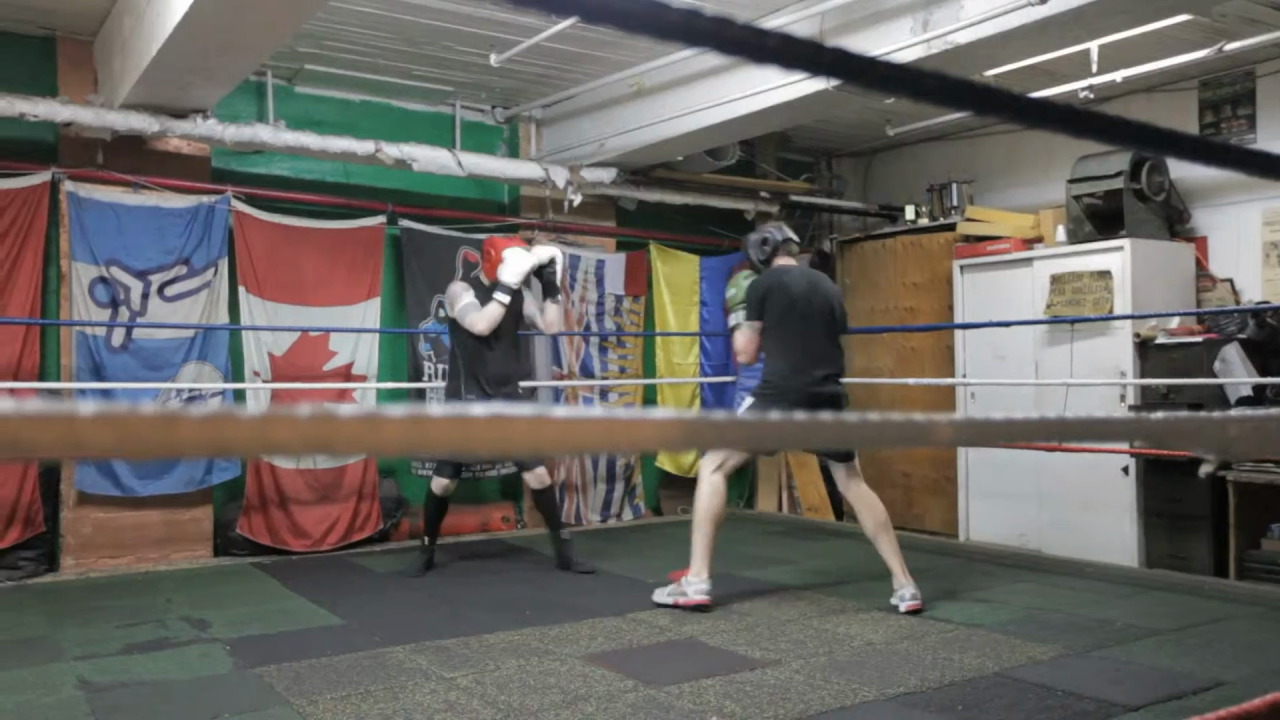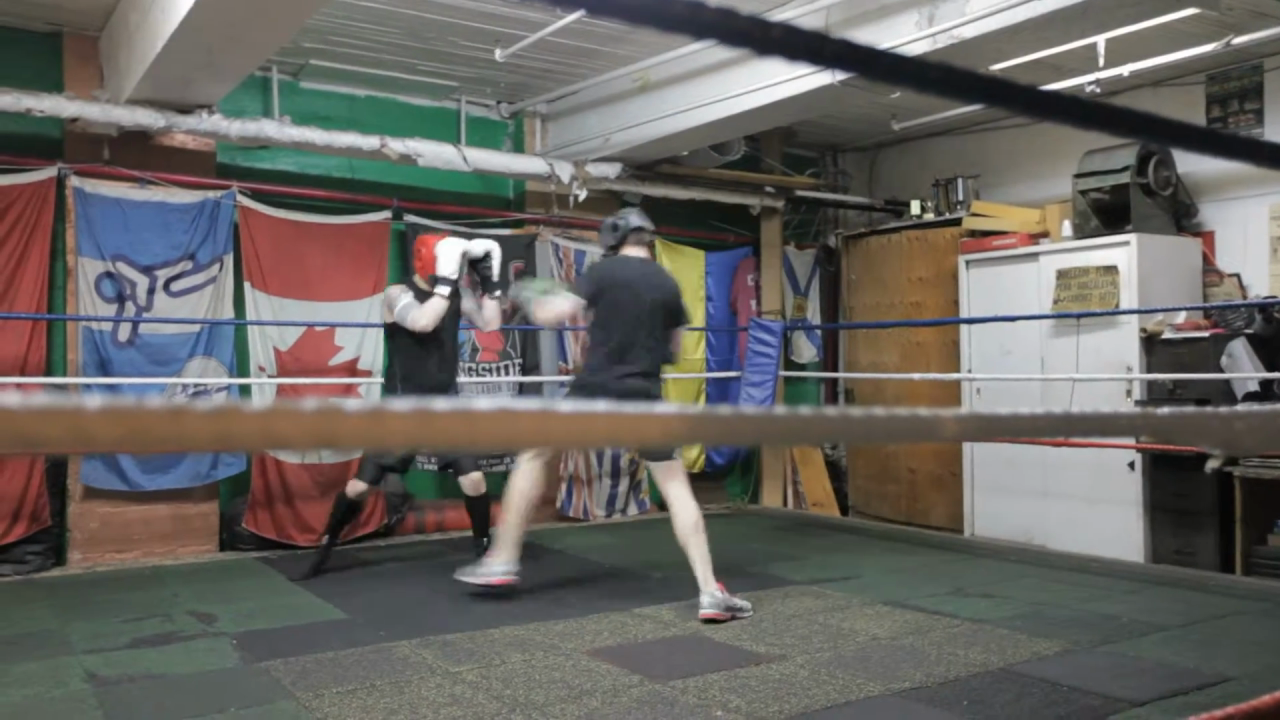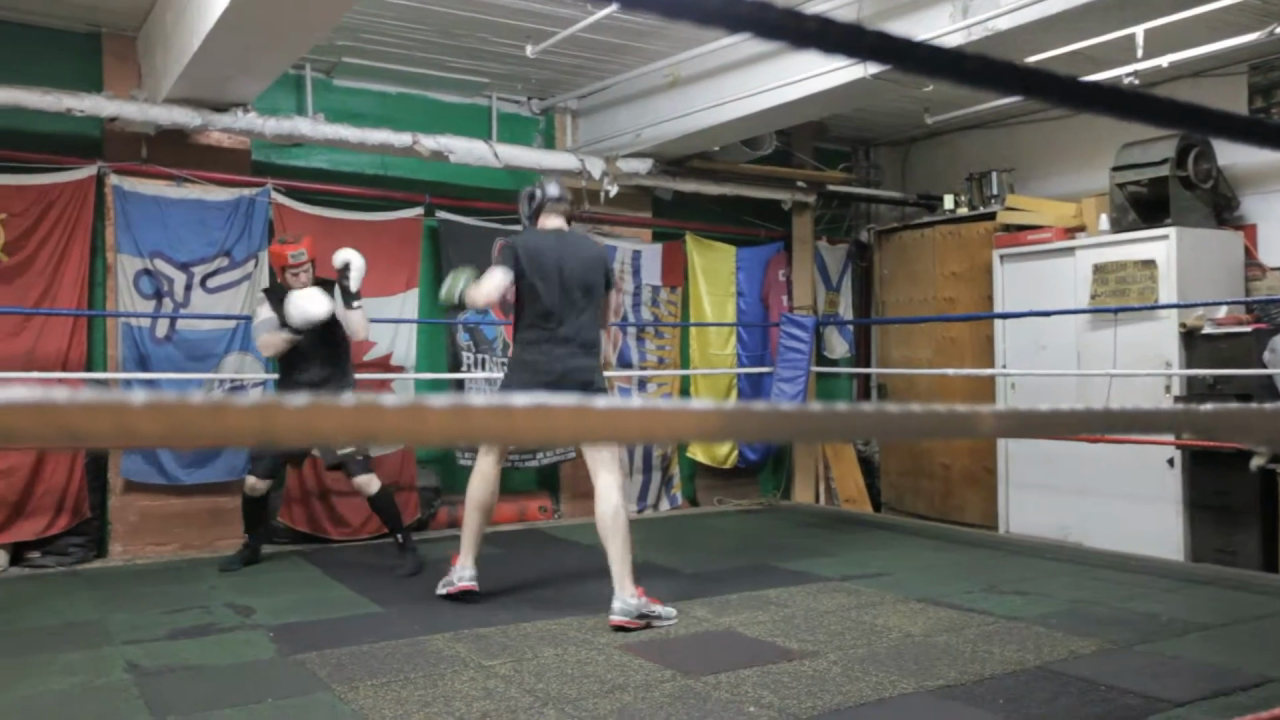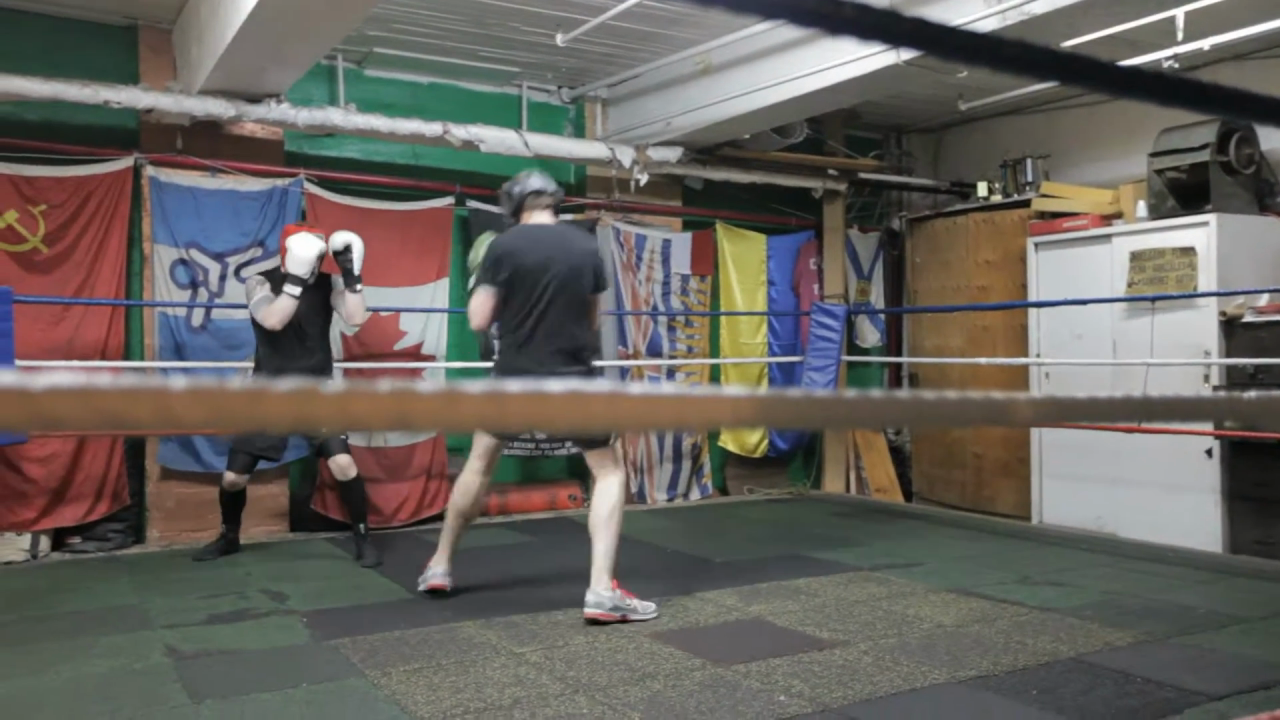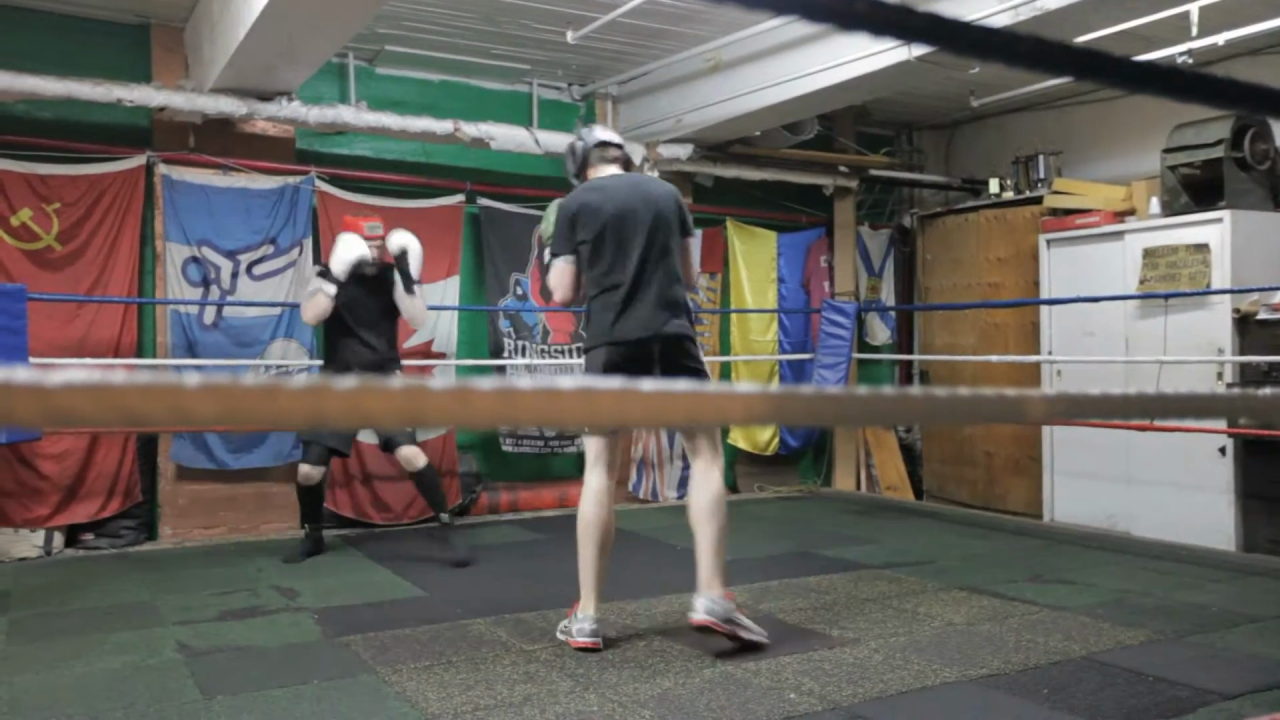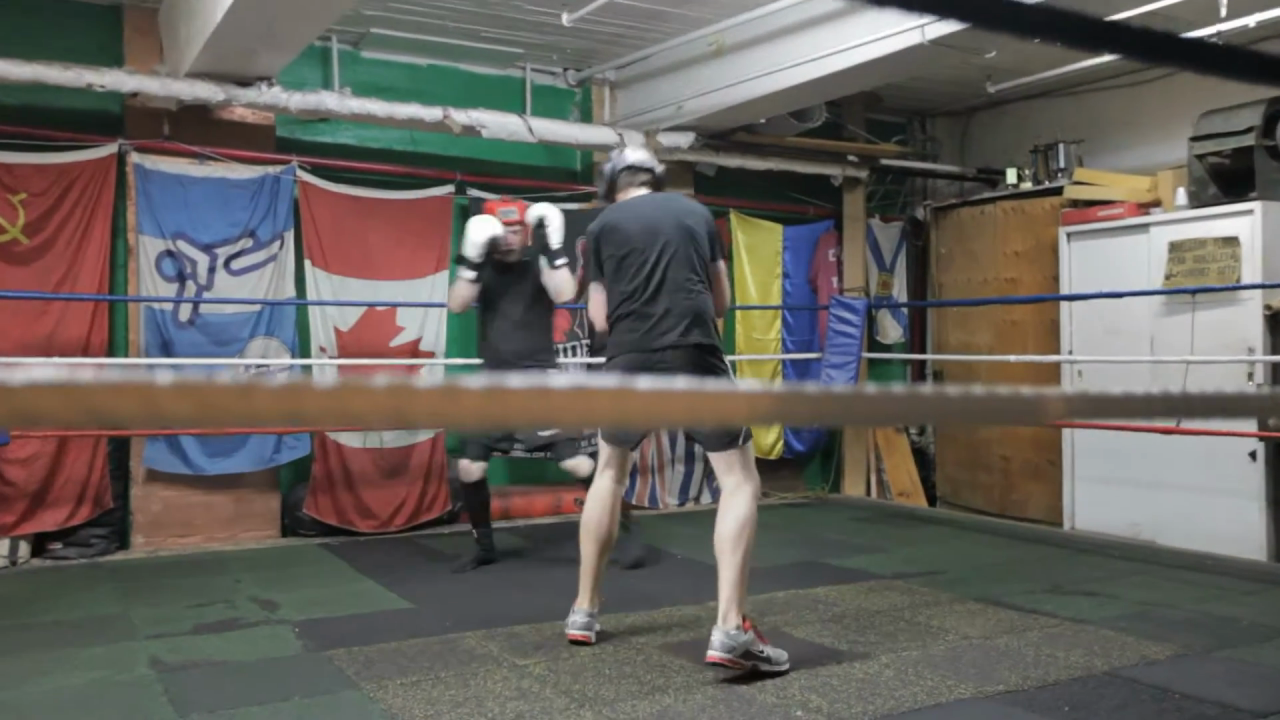
dt=0.7s
person 1, frame 1
left shoulder: (762, 285)
right shoulder: (828, 286)
left elbow: (746, 356)
left wrist: (738, 314)
left hip: (779, 395)
right hip: (827, 397)
left knee: (713, 467)
right knee: (854, 484)
left ankle: (695, 580)
right ankle: (905, 586)
person 1, frame 2
left shoulder: (603, 271)
right shoulder: (666, 286)
left elbow: (551, 315)
right elbow: (670, 352)
left wrist: (529, 296)
left hip: (592, 391)
right hip: (642, 396)
left knee: (534, 459)
right knee: (676, 486)
left ankle: (502, 560)
right ankle: (711, 593)
person 1, frame 3
left shoulder: (520, 246)
right shoulder: (596, 251)
left elbow: (486, 297)
left wrist: (460, 290)
left hip: (527, 372)
right hip: (581, 373)
left knee: (489, 457)
right knee: (607, 476)
left ankle: (464, 568)
right ankle: (626, 597)
person 1, frame 4
left shoulder: (503, 246)
right shoulder: (587, 246)
left elbow: (479, 320)
left wrist: (483, 279)
left hip: (515, 376)
right hip: (573, 376)
left knee: (480, 465)
right knee: (610, 473)
left ankle: (440, 567)
right ankle: (602, 591)
person 1, frame 5
left shoulder: (575, 205)
right shoulder: (666, 192)
left elbow: (562, 293)
left hip: (611, 344)
right hip: (672, 336)
left knee: (600, 471)
right knee: (706, 457)
left ankle: (587, 616)
right ankle: (712, 596)
person 1, frame 6
left shoulder: (603, 226)
right shoulder: (697, 212)
left elbow: (600, 318)
right elbow: (722, 300)
left hip: (629, 359)
right hip: (693, 355)
left knee: (609, 472)
right knee: (741, 481)
left ankle: (583, 612)
right ankle: (731, 628)
person 2, frame 1
left shoulder: (519, 295)
right shoulder: (460, 290)
left elbow: (551, 326)
right elbow: (480, 325)
left wrist: (551, 285)
right wrist: (505, 286)
left hip: (508, 399)
right hip: (466, 401)
left knee: (537, 473)
right knee: (443, 481)
left ankle: (562, 548)
right ankle: (427, 551)
person 2, frame 2
left shoulder: (455, 293)
right shoulder: (397, 295)
left elbow: (491, 323)
right elbow: (423, 323)
left wrist: (490, 280)
right wrist: (446, 281)
left knee: (473, 478)
right knee: (359, 485)
left ankle: (484, 549)
right ankle: (324, 549)
person 2, frame 3
left shoulder: (333, 291)
right shoulder: (269, 300)
left elbow: (360, 334)
right elbow: (266, 348)
left wrist: (351, 293)
right wrist: (294, 327)
left hip: (336, 398)
left knee: (363, 477)
right knee: (255, 481)
left ankle: (405, 545)
right ankle: (252, 546)
person 2, frame 4
left shoulder: (329, 284)
right shoulder: (262, 283)
left elbow: (357, 318)
right elbow: (273, 320)
left wrist: (351, 274)
right wrist: (296, 279)
left knee: (343, 462)
right knee: (233, 475)
left ankle: (363, 539)
right ankle: (229, 536)
person 2, frame 5
left shoulder: (393, 276)
right shoulder: (328, 274)
left elbow: (417, 319)
right elbow: (310, 317)
left wrist: (409, 276)
right wrist: (335, 276)
left knee: (409, 453)
right knee: (308, 470)
left ankle: (447, 533)
right ankle: (312, 537)
person 2, frame 6
left shoulder: (542, 260)
right shoulder: (479, 260)
left elbow: (565, 295)
right elbow: (455, 305)
left wrist: (552, 248)
right wrist: (471, 259)
left hip: (539, 376)
left knee: (575, 462)
right knee: (469, 467)
right ankle: (483, 545)
